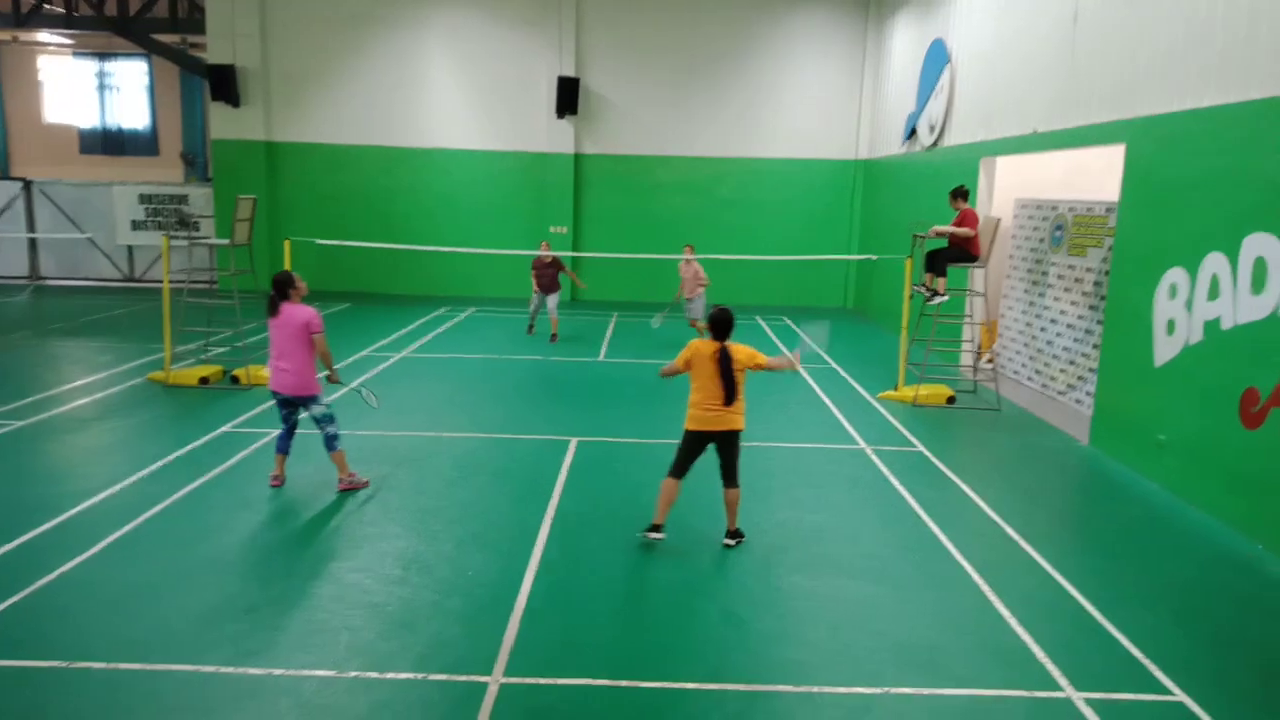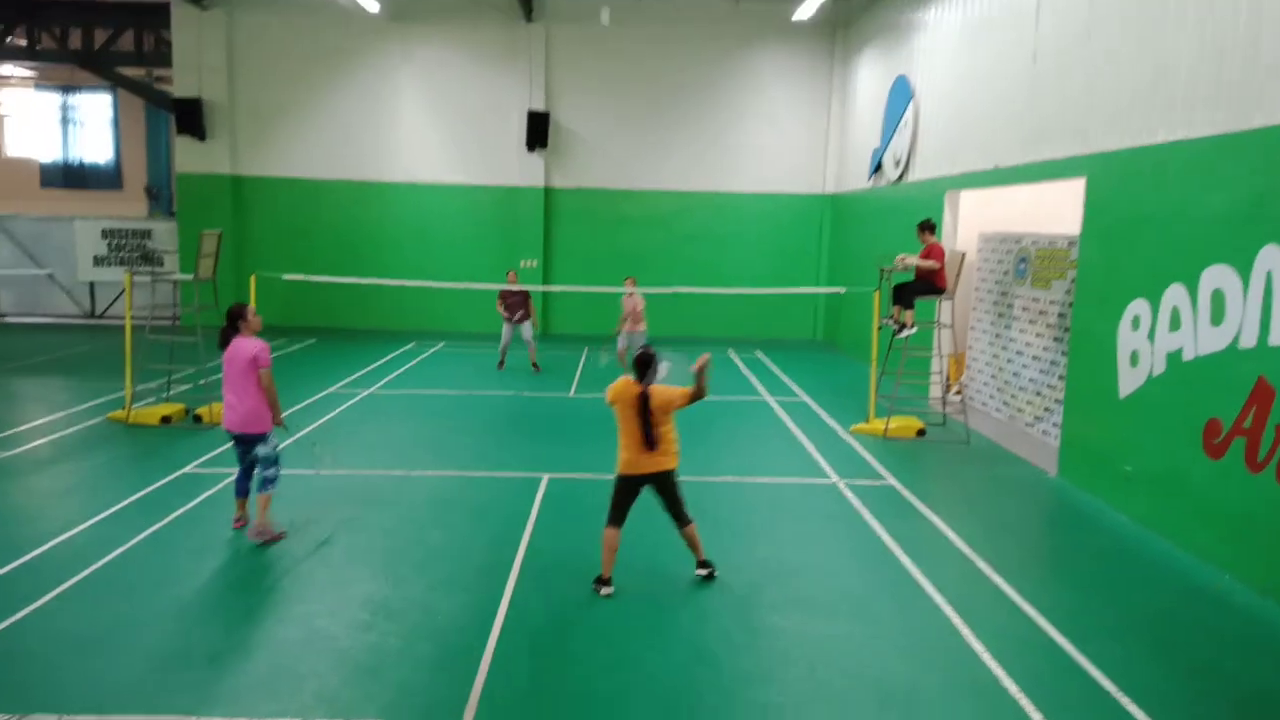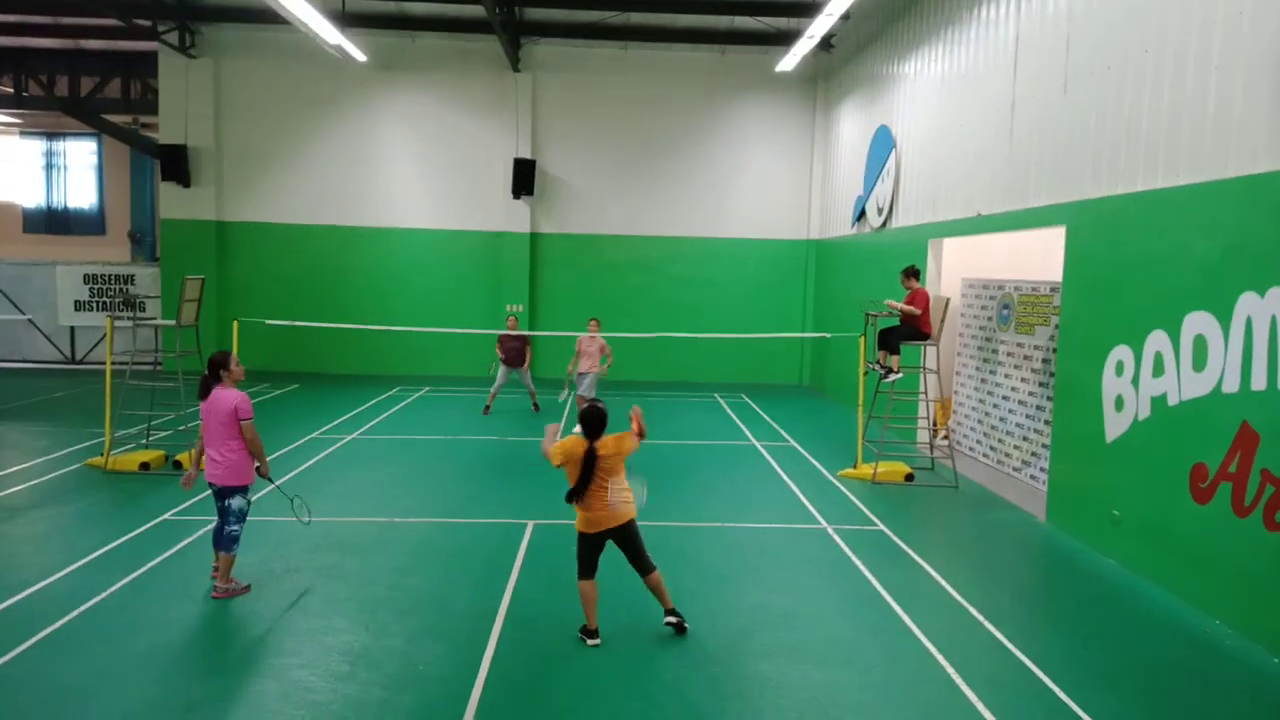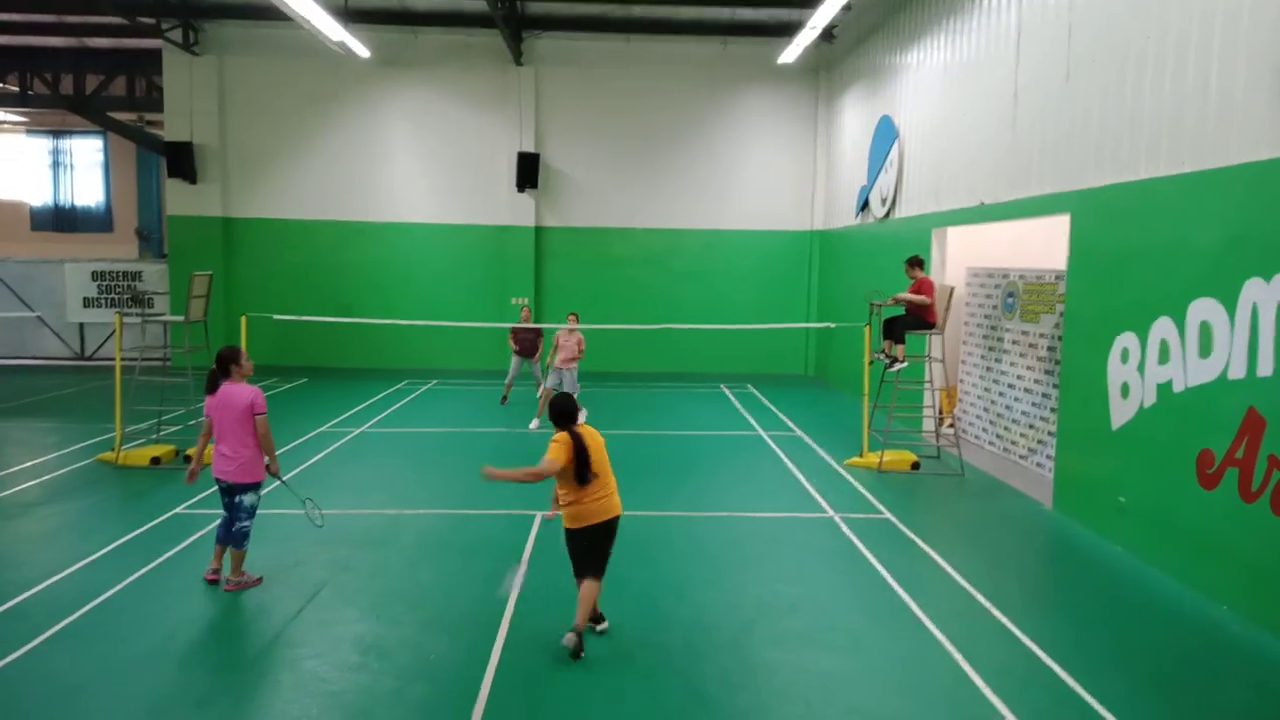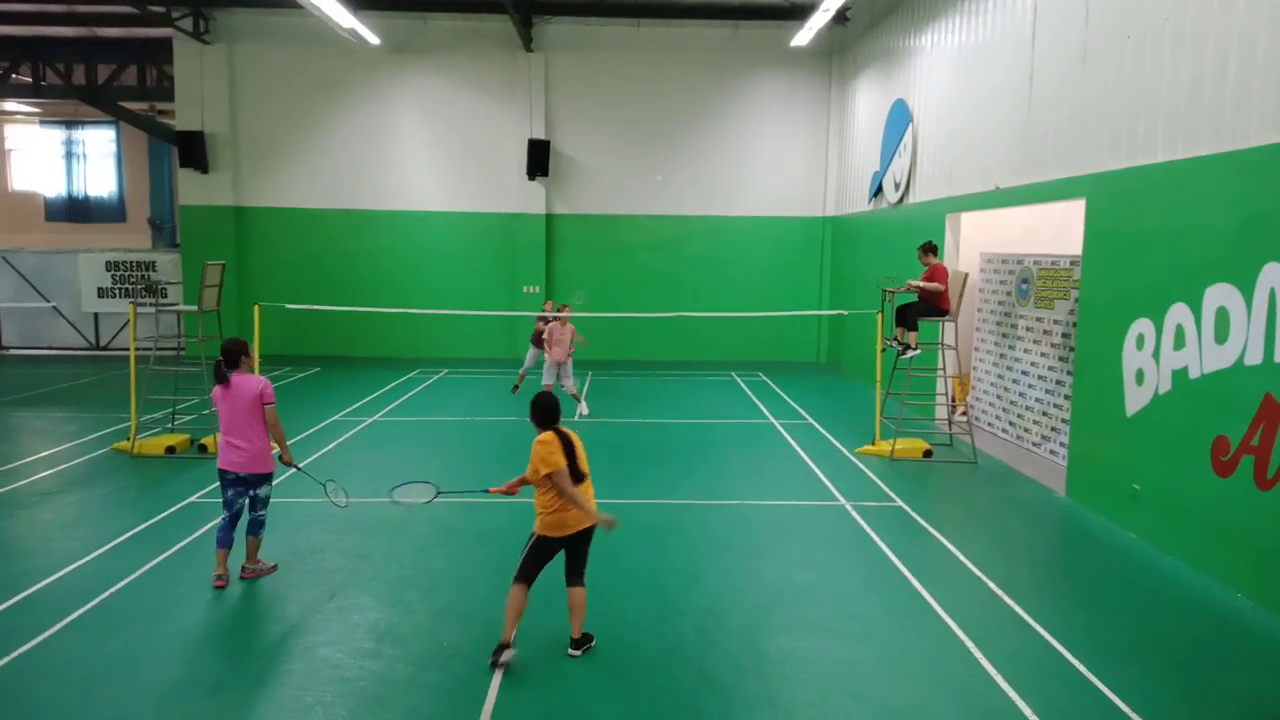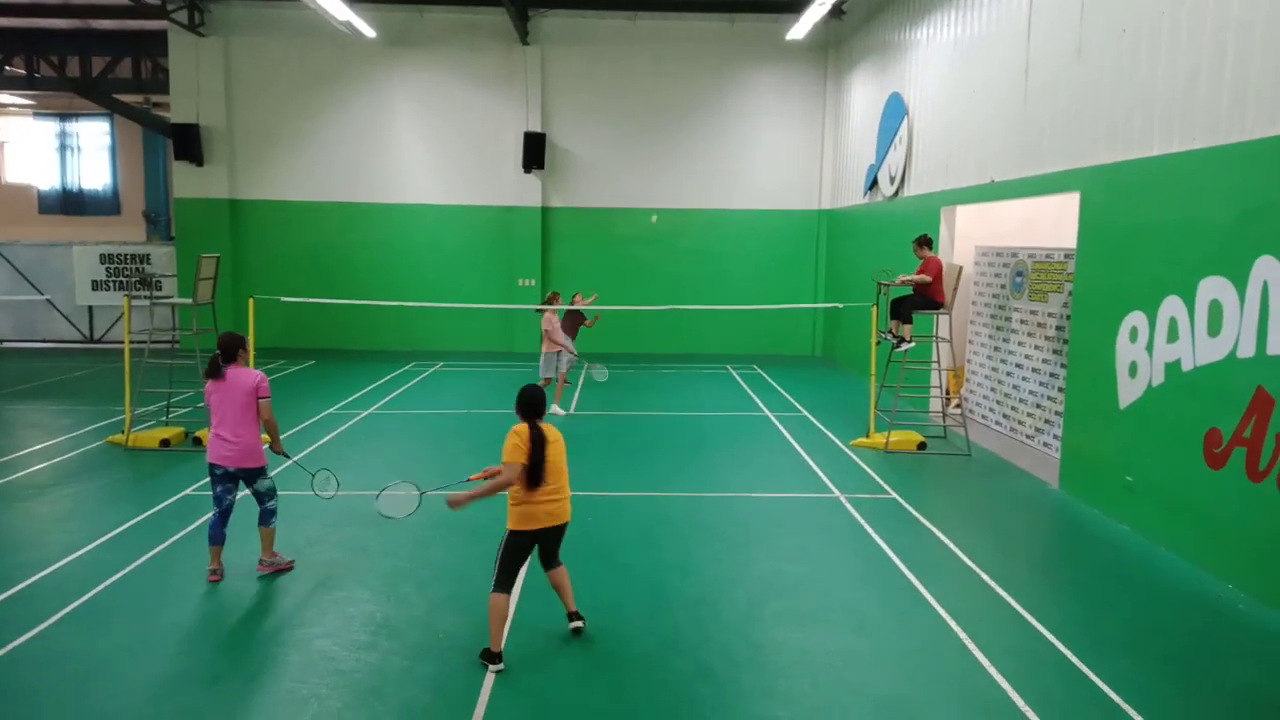
dt=0.3s
person 1, frame 1
left shoulder: (695, 348)
right shoulder: (742, 353)
left elbow: (670, 370)
right elbow: (773, 364)
left wrist: (664, 371)
right wrist: (790, 363)
left hip: (698, 424)
right hip: (730, 426)
left knee: (675, 474)
right knee: (730, 479)
left ankle: (657, 526)
right ankle: (732, 531)
person 1, frame 2
left shoulder: (621, 388)
right shoulder: (666, 394)
left elbow: (610, 394)
right elbow: (699, 394)
right wrist: (700, 373)
left hip: (630, 468)
right hip: (662, 466)
left knee: (614, 521)
right knee: (680, 516)
left ankle: (605, 579)
right ankle: (703, 563)
person 1, frame 3
left shoulder: (570, 445)
right shoulder: (615, 444)
left elbow: (549, 453)
right elbow: (640, 435)
left wrist: (551, 433)
right wrist: (638, 420)
left hip: (590, 524)
right hip: (622, 518)
left knee: (586, 574)
right knee: (644, 566)
left ankle: (591, 630)
right ankle: (670, 613)
person 1, frame 4
left shoulder: (561, 443)
right shoulder: (590, 433)
left elbow: (543, 471)
left wrist: (500, 474)
right wrist: (560, 490)
left hip: (579, 519)
right hip: (609, 513)
left knee: (582, 572)
right knee: (594, 574)
left ankle: (595, 617)
right ankle: (577, 630)
person 1, frame 5
left shoulder: (544, 443)
right shoulder: (568, 437)
left elbow: (566, 485)
left wrist: (593, 514)
right wrist: (522, 480)
left hip: (554, 527)
right hip: (583, 522)
left knee: (522, 578)
right knee: (576, 578)
left ankle: (506, 645)
right ankle: (577, 640)
person 1, frame 6
left shoulder: (519, 434)
right shoulder: (554, 434)
left elbow: (508, 479)
left wrist: (468, 497)
right wrist: (499, 470)
left hip: (526, 520)
right hip: (558, 516)
left knee: (502, 583)
right knee: (552, 562)
left ankle: (494, 653)
right ankle: (573, 615)
person 2, frame 1
left shoulder: (274, 316)
right shoulder: (309, 314)
right elbow: (321, 349)
right wrist: (332, 371)
left hip: (278, 384)
right hip: (304, 386)
left knee: (288, 427)
right knee: (328, 427)
left ankle: (277, 474)
right ankle: (346, 477)
person 2, frame 2
left shoulder: (230, 347)
right shoulder: (258, 346)
right elbow: (267, 385)
right wrist: (277, 412)
left hip: (233, 420)
right hip: (255, 422)
left knee: (246, 467)
right knee: (269, 469)
left ankle: (240, 515)
right ankle: (261, 525)
person 2, frame 3
left shoulder: (208, 399)
right shoulder: (240, 398)
left elbow: (202, 437)
right elbow: (250, 438)
left wrist: (195, 467)
right wrist: (263, 463)
left hip: (214, 474)
right hip: (237, 475)
left knee: (223, 521)
right knee: (234, 526)
left ankle: (218, 566)
right ankle: (223, 584)
person 2, frame 4
left shoulder: (213, 395)
right shoulder: (253, 394)
left elbow: (205, 433)
right elbow: (263, 434)
left wrist: (196, 462)
right wrist: (273, 461)
left hip: (222, 470)
right hip: (248, 471)
left knee: (229, 517)
right knee: (243, 523)
left ankle: (215, 567)
right ankle: (235, 577)
person 2, frame 5
left shoulder: (218, 390)
right shoulder: (261, 384)
right elbow: (272, 423)
right wrist: (285, 451)
left hip: (228, 462)
right hip: (258, 462)
left knee: (229, 515)
right knee: (258, 513)
left ankle: (220, 572)
right ankle: (251, 565)
person 2, frame 6
left shoulder: (211, 383)
right shoulder: (257, 378)
left elbow: (215, 419)
right elbow: (267, 418)
right wrist: (276, 442)
left hip: (218, 457)
right hip: (249, 457)
left knee: (220, 511)
right knee: (268, 503)
left ankle: (214, 566)
right ankle: (268, 559)
